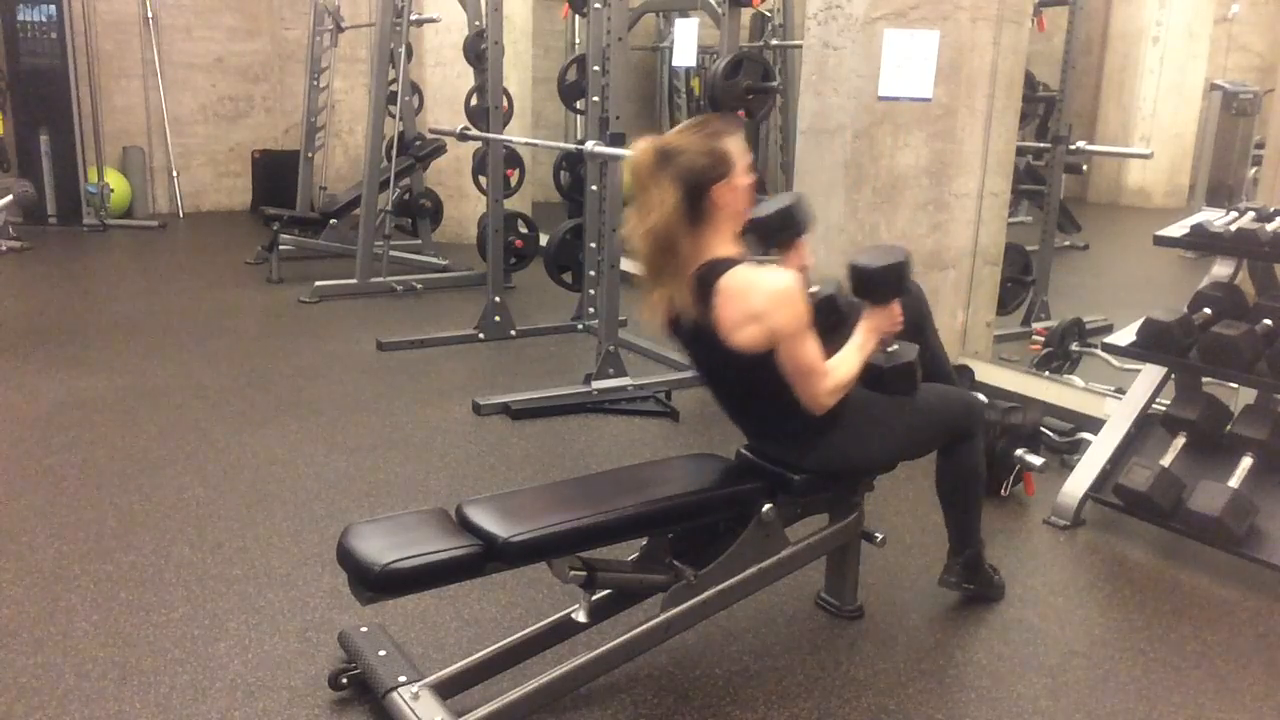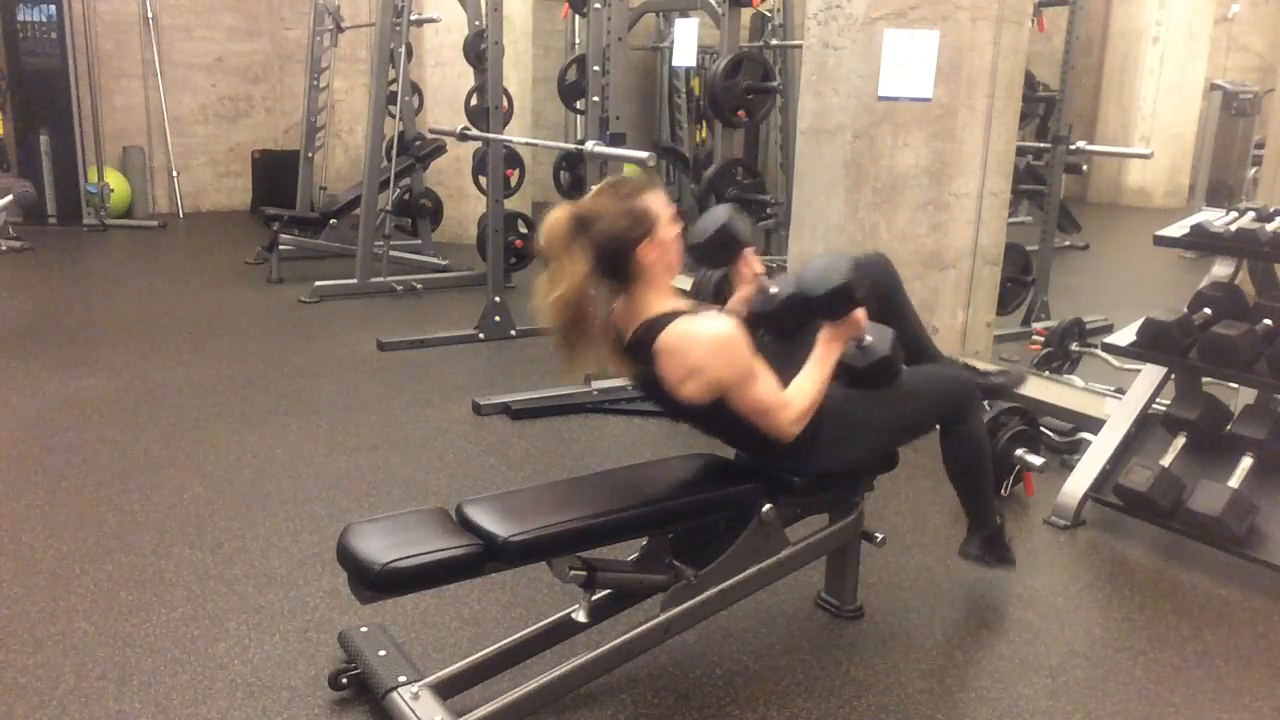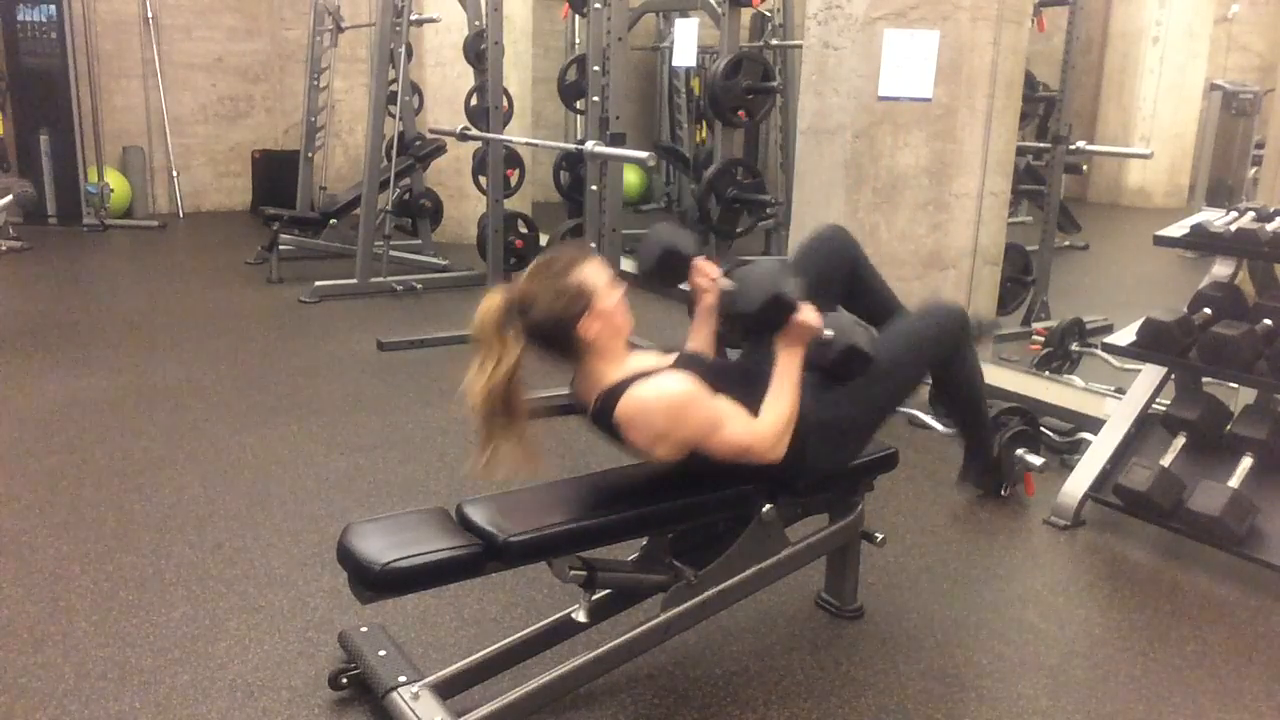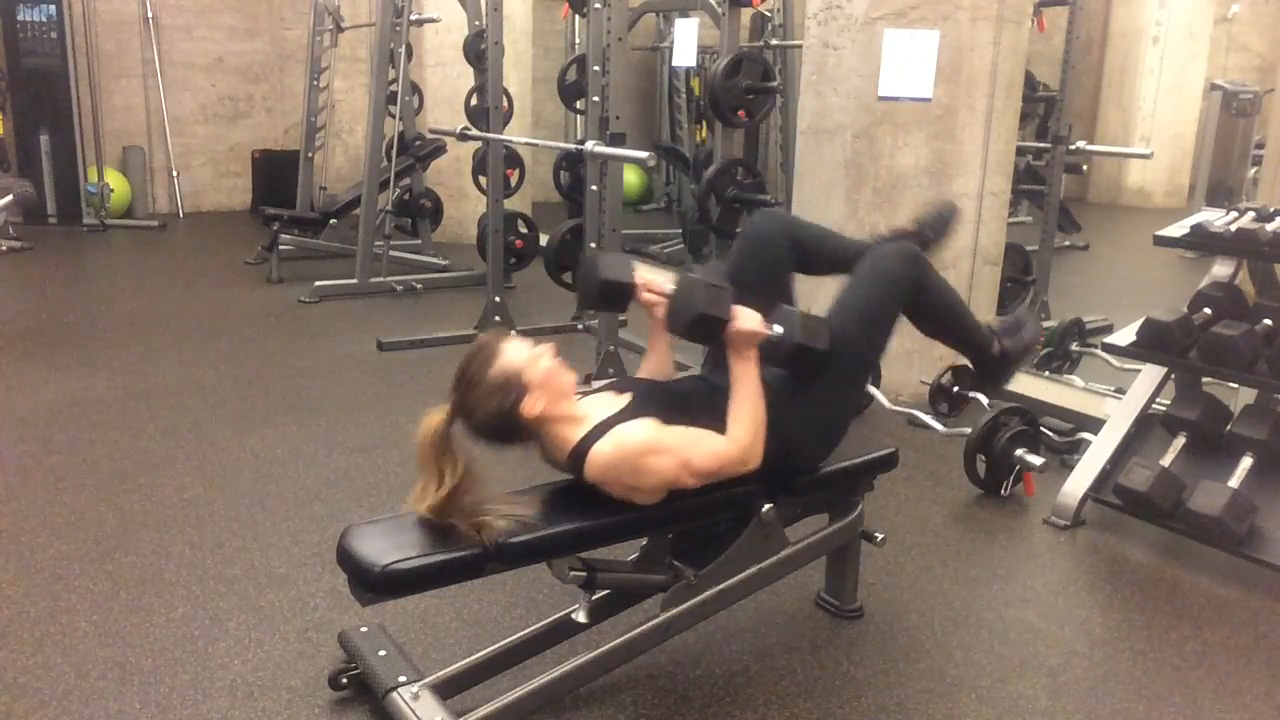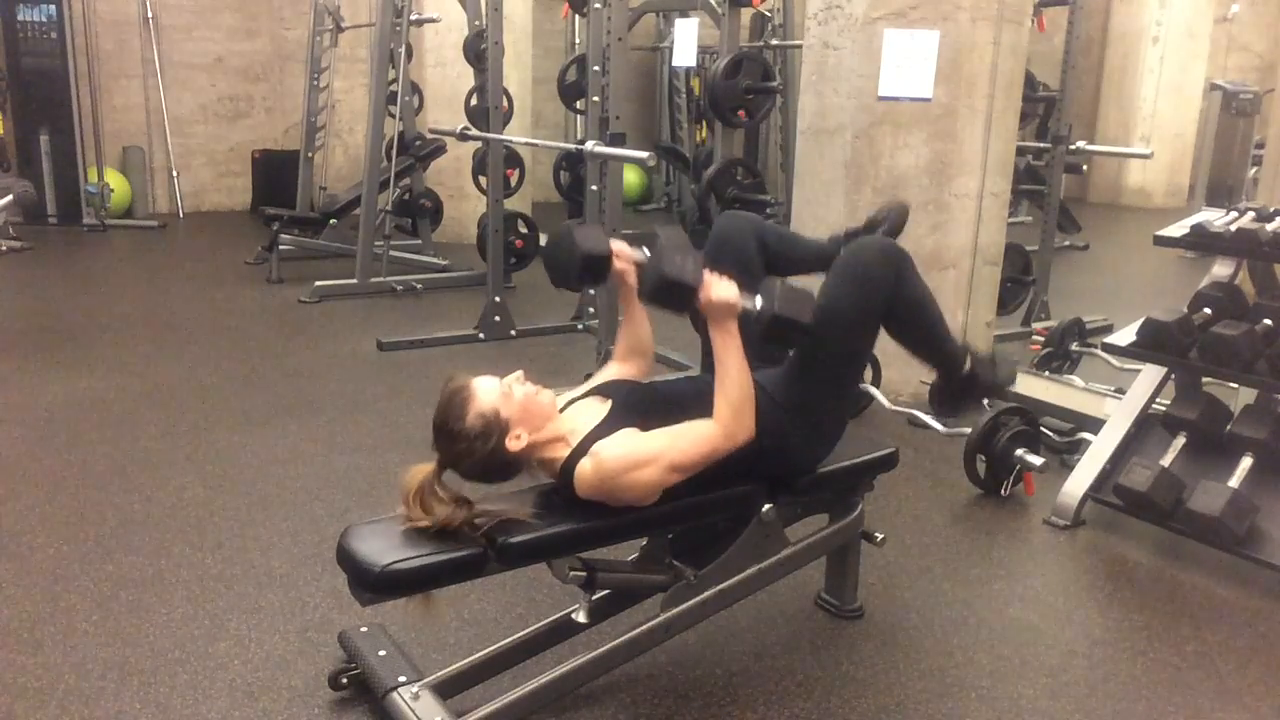
dt=0.2s
person 1, frame 1
left shoulder: (671, 275)
right shoulder: (768, 289)
right elbow: (823, 394)
left wrist: (788, 275)
right wrist: (872, 330)
left hip: (769, 423)
right hip: (817, 438)
left knee: (906, 295)
right knee: (966, 413)
left ankle: (948, 389)
right ankle: (965, 561)
person 1, frame 2
left shoulder: (624, 321)
right shoulder: (703, 338)
right elbow: (788, 420)
left wrist: (740, 293)
right wrist: (832, 340)
right hip: (813, 433)
left knee: (874, 270)
right knee: (958, 390)
left ankle: (941, 372)
right ankle: (986, 533)
person 1, frame 3
left shoulder: (601, 378)
right shoulder: (649, 405)
right elbow: (771, 445)
left wrist: (707, 306)
right wrist: (793, 349)
left hip: (760, 382)
right hip: (808, 431)
left knee: (834, 244)
right knee: (946, 322)
left ankle: (908, 331)
right ankle: (984, 460)
person 1, frame 4
left shoulder: (571, 419)
right shoulder: (615, 456)
right elbow: (747, 453)
left wrist: (656, 320)
right wrist: (745, 355)
left hip: (736, 395)
right hip: (789, 425)
left knee: (768, 227)
right knee: (896, 265)
left ankle: (893, 247)
right ankle: (988, 354)
person 1, frame 5
left shoulder: (563, 415)
right shoulder: (606, 468)
left elbow: (634, 361)
right elbow: (737, 431)
left wrist: (627, 290)
right wrist: (723, 323)
left hip: (743, 390)
right hip: (784, 425)
left knee: (735, 230)
right knee: (881, 259)
left ankle: (842, 258)
right ankle: (960, 377)
